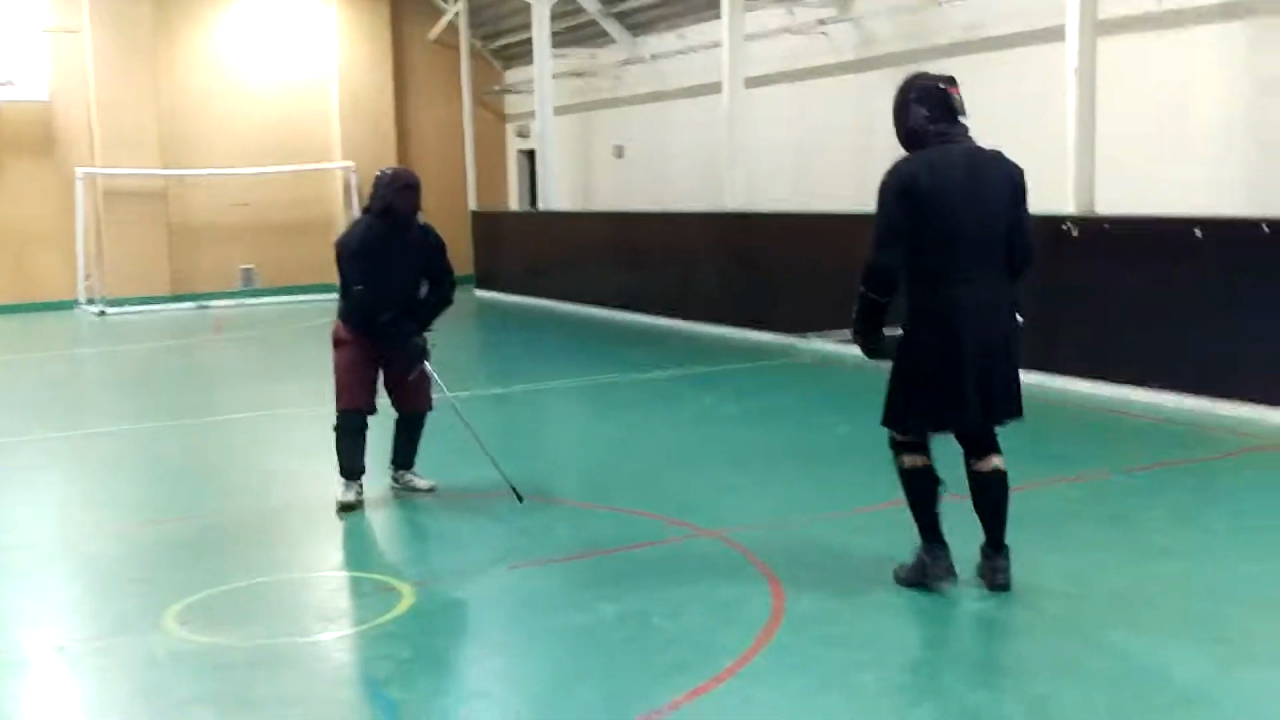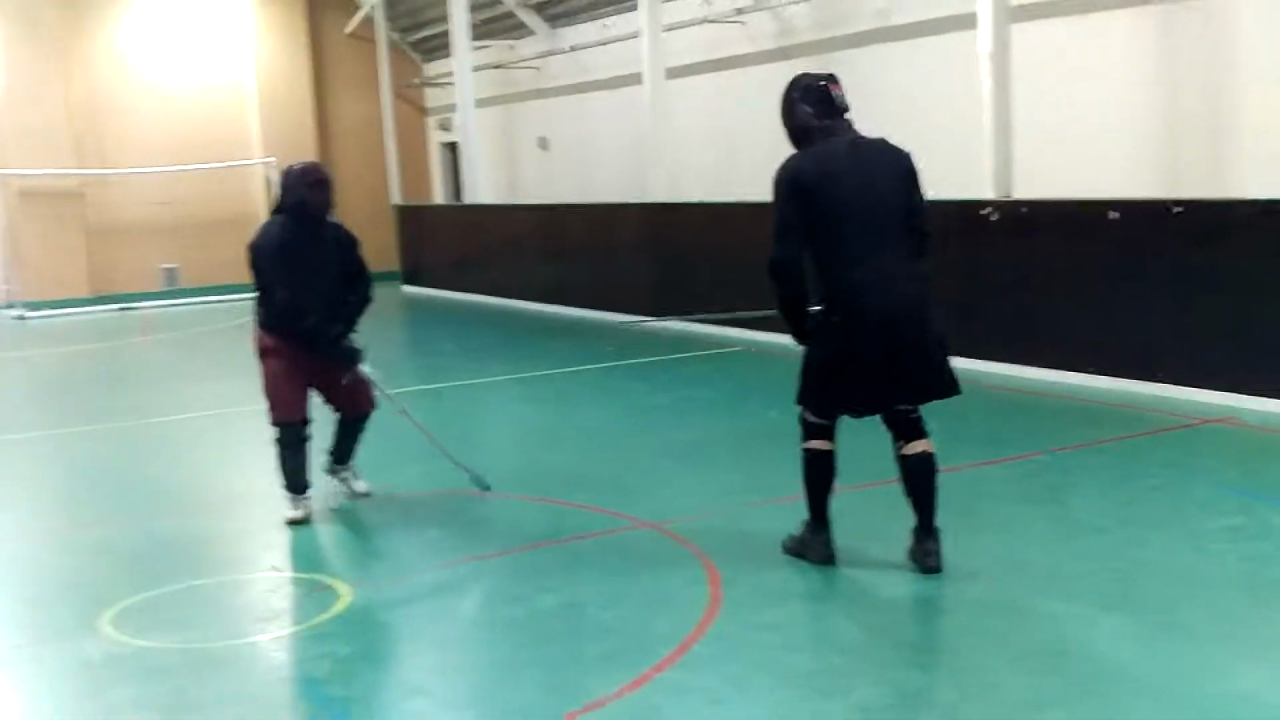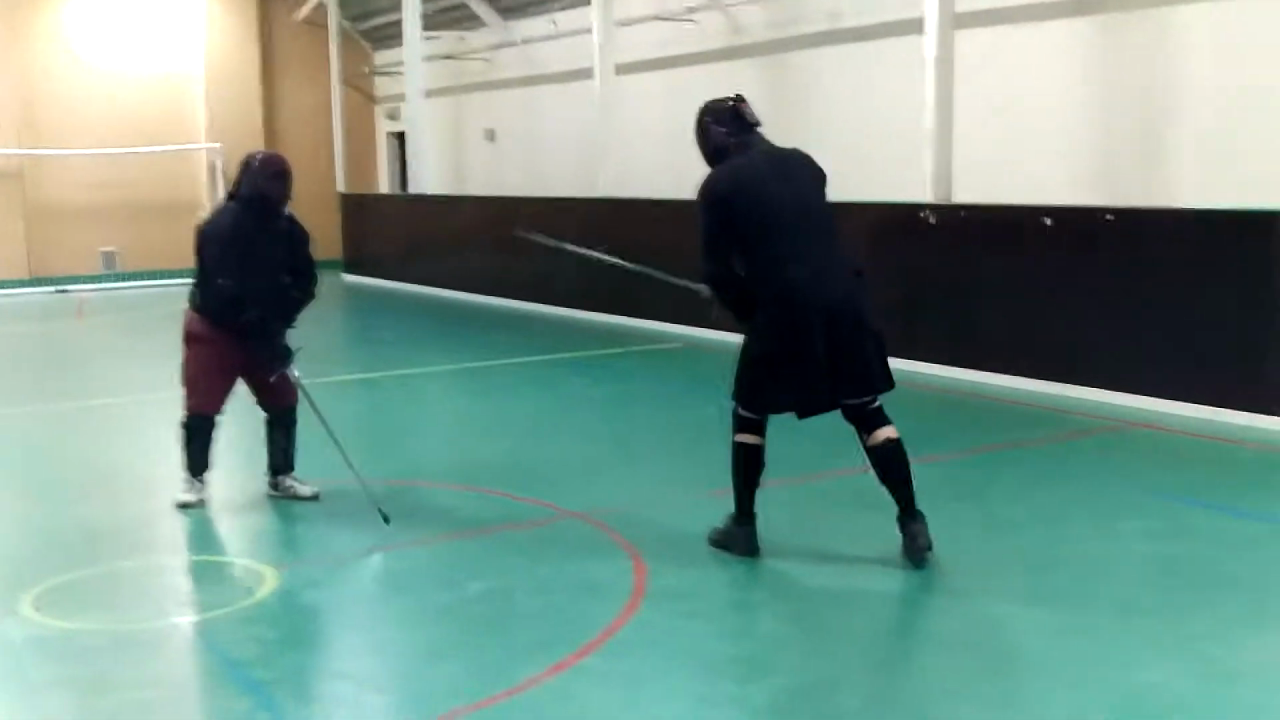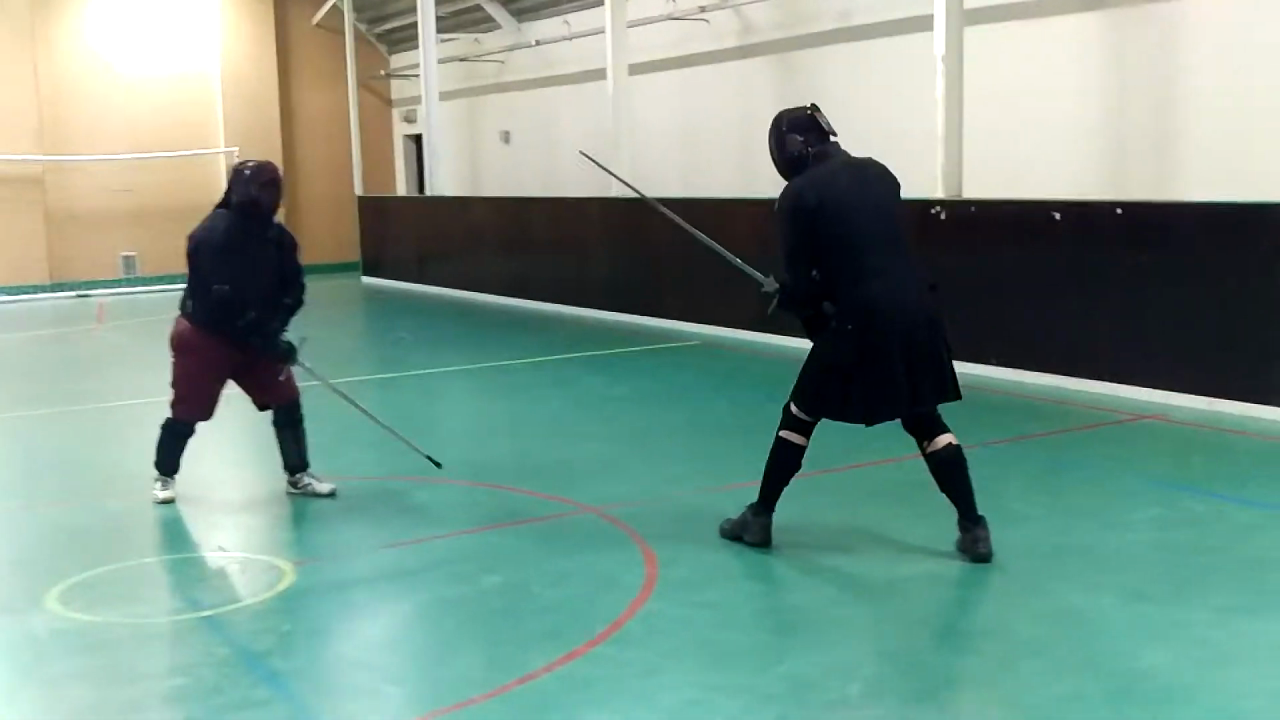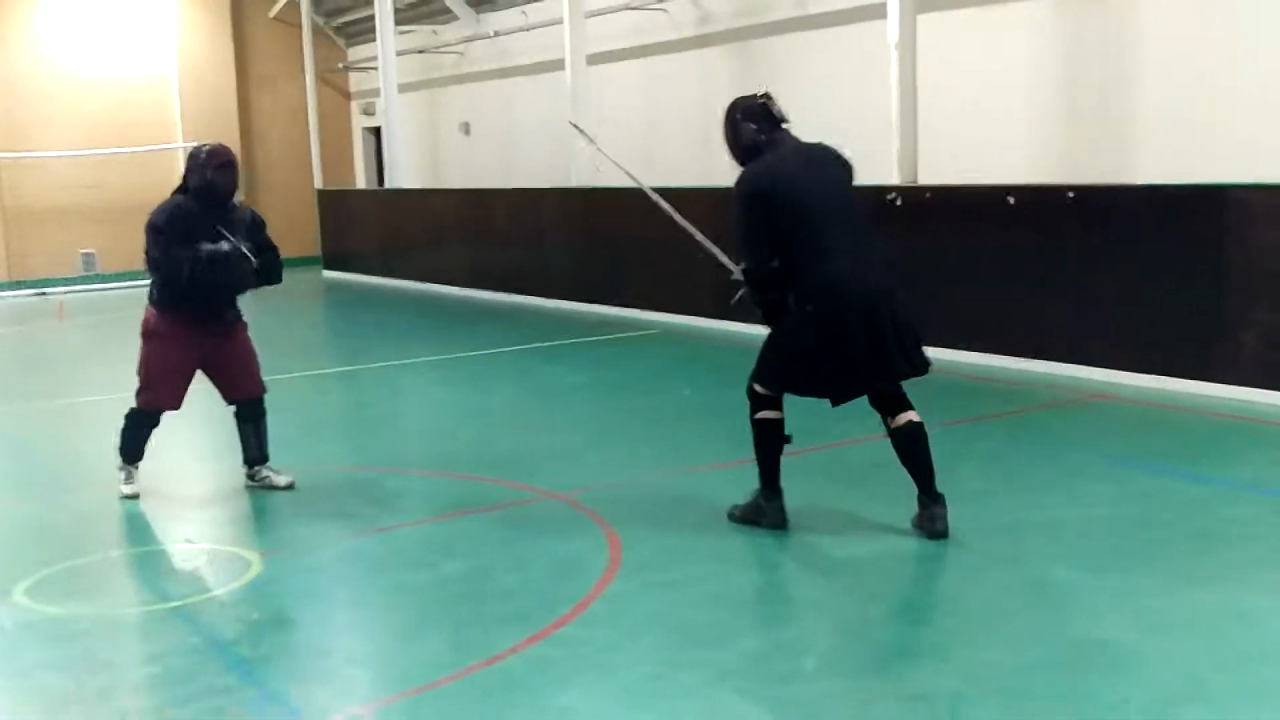
dt=0.4s
person 1, frame 1
left shoulder: (908, 175)
right shoulder: (1004, 170)
left elbow: (886, 263)
right elbow: (1020, 256)
left wrist: (867, 326)
left hip: (937, 328)
right hip: (993, 326)
left knee: (909, 438)
right knee: (981, 440)
left ankle: (934, 553)
right ankle: (996, 556)
person 1, frame 2
left shoulder: (799, 170)
right shoulder: (893, 157)
left elbow: (786, 256)
right elbow: (920, 237)
left wrist: (795, 315)
left hip: (848, 313)
right hip: (905, 307)
left knee: (817, 422)
right knee: (907, 421)
left ankle: (817, 533)
right ankle: (926, 539)
person 1, frame 3
left shoulder: (720, 185)
right shoulder: (803, 164)
left elbow: (719, 271)
left wrist: (751, 310)
left hip: (785, 310)
right hip: (840, 300)
left knee: (750, 415)
right knee: (866, 412)
left ankle: (743, 526)
right ankle: (913, 523)
person 1, frame 4
left shoulder: (800, 194)
right shoulder: (878, 173)
left elbow: (800, 281)
left wrist: (820, 327)
right wrist: (826, 290)
left hip: (863, 319)
right hip: (914, 311)
left knee: (800, 415)
right knee: (925, 420)
left ankle: (758, 518)
right ankle: (973, 528)
person 1, frame 5
left shoulder: (755, 180)
right shoulder: (831, 158)
left elbow: (760, 266)
left wrist: (780, 317)
right wrist: (771, 272)
left hip: (824, 301)
right hip: (874, 290)
left knee: (764, 391)
right knee: (890, 398)
left ankle: (770, 500)
right ankle: (931, 505)
person 2, frame 1
left shoulder: (424, 237)
right shoulder: (358, 238)
left elbow: (443, 286)
right elbow: (360, 296)
left wrist: (416, 326)
right wrist: (396, 332)
left hip: (404, 334)
right hip: (359, 333)
left knee: (415, 407)
right knee: (352, 409)
left ankle: (402, 471)
right ankle: (351, 482)
person 2, frame 2
left shoulder: (336, 235)
right shoulder: (272, 240)
left elbow: (359, 284)
right elbow: (284, 302)
left wrist: (340, 326)
right wrist: (326, 336)
left hip: (327, 338)
right hip: (284, 341)
left knee: (359, 404)
right knee: (290, 420)
left ankle: (340, 463)
right ankle: (298, 495)
person 2, frame 3
left shoulder: (287, 228)
right shoulder: (223, 226)
left elbow: (304, 281)
right elbow: (227, 291)
left wrist: (277, 323)
right wrist: (264, 334)
left hip: (261, 331)
right hip: (214, 328)
left knee: (283, 403)
right knee: (202, 408)
left ankle: (281, 477)
right ankle: (195, 478)
person 2, frame 4
left shoulder: (276, 236)
right shoulder: (215, 234)
left elbow: (292, 288)
right elbow: (224, 298)
left wrist: (273, 327)
right wrist: (263, 335)
left hip: (253, 336)
right hip: (204, 335)
left knee: (287, 400)
right knee: (187, 412)
left ankle: (298, 474)
right ankle: (164, 476)
person 2, frame 5
left shoulder: (241, 217)
right shoulder: (171, 215)
left elbow: (271, 267)
right elbow: (161, 265)
left wrist: (247, 257)
right wrist: (208, 255)
left hip: (223, 321)
right hip: (173, 323)
left knee: (251, 394)
right knee: (153, 401)
left ankle: (257, 468)
right ankle: (128, 465)
